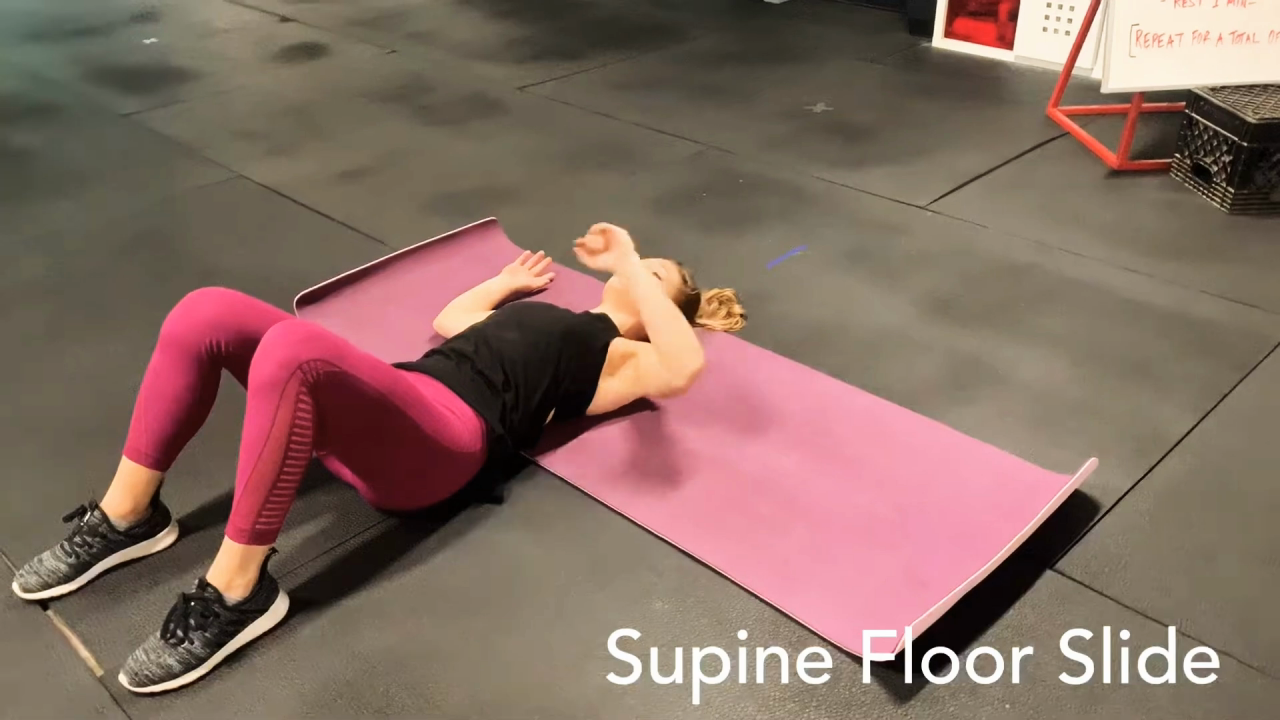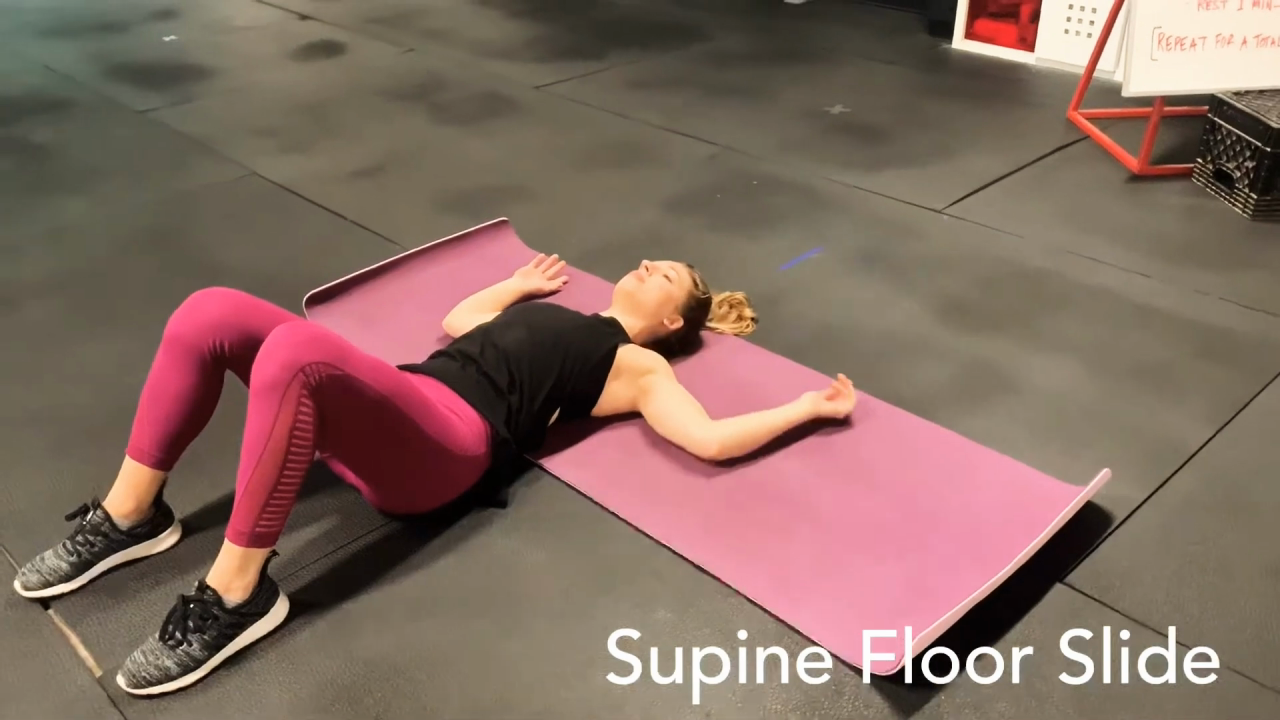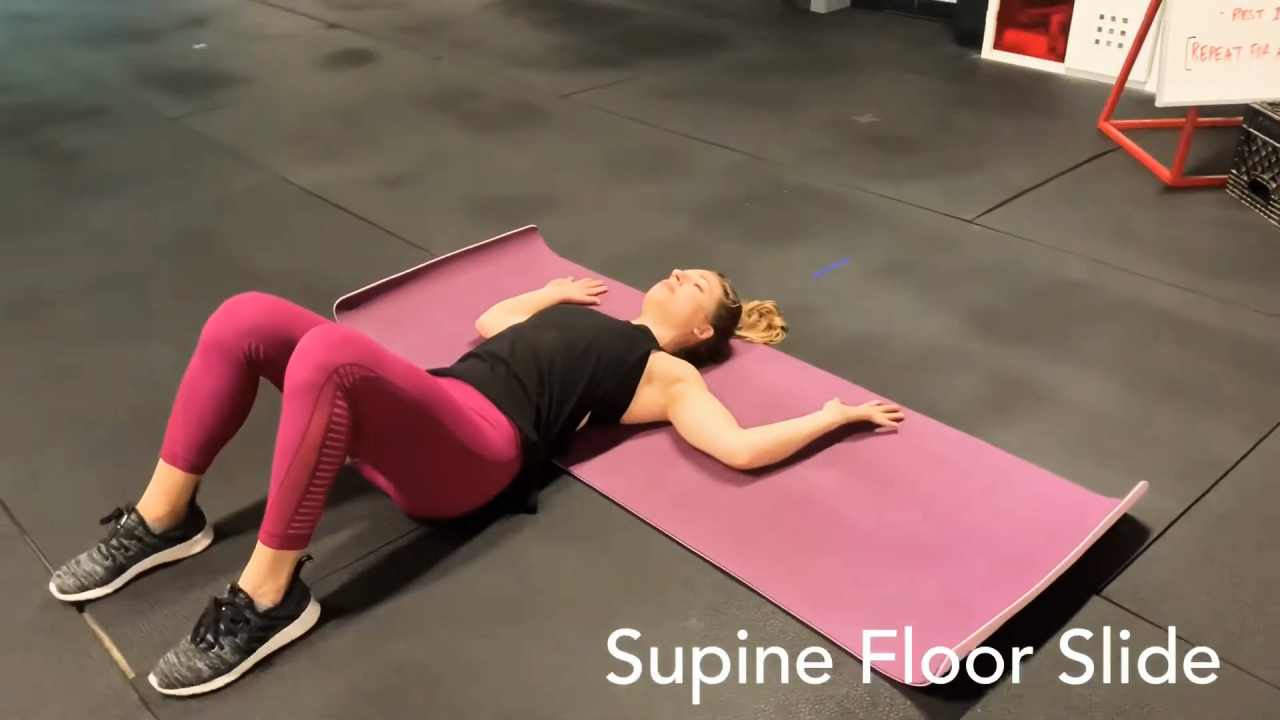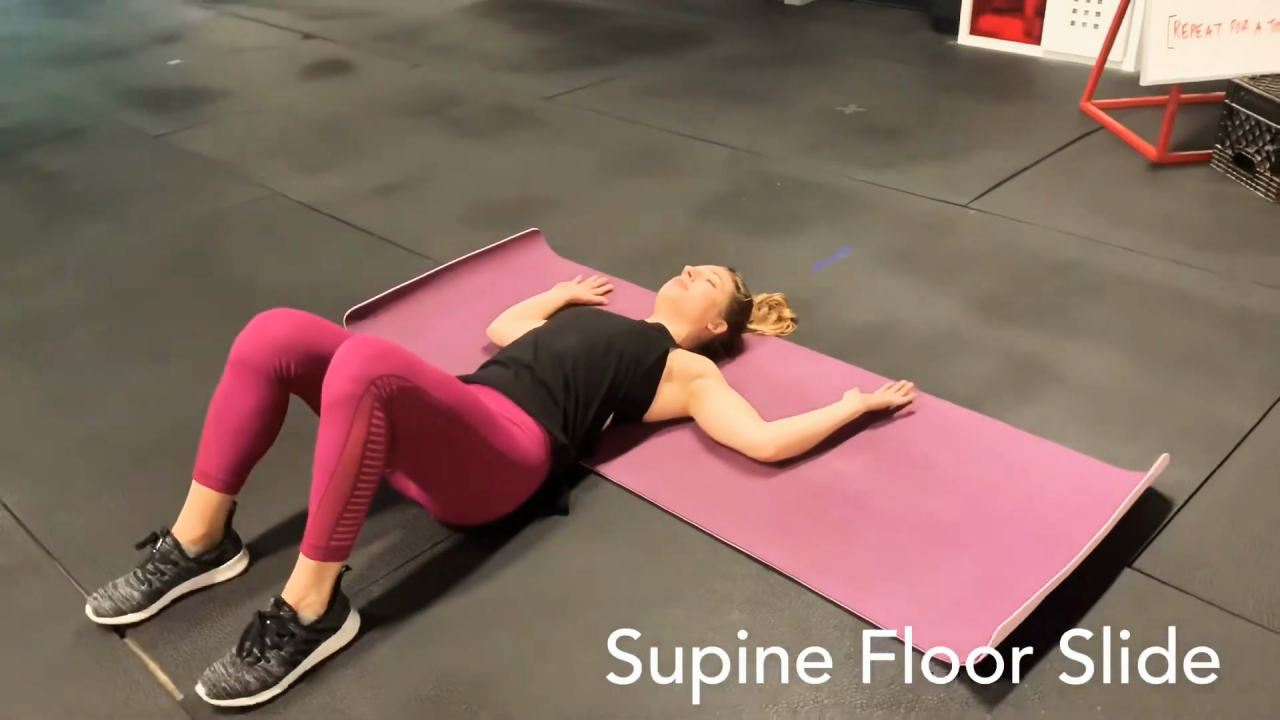
dt=0.7s
person 1, frame 1
left shoulder: (626, 358)
right shoulder: (543, 311)
left elbow: (685, 367)
right elbow: (448, 320)
left wrist: (633, 264)
right wrist: (507, 282)
left hip: (442, 440)
right hip: (387, 406)
left knee: (291, 349)
right knee: (206, 314)
left ankle: (237, 591)
right ankle: (127, 516)
person 1, frame 2
left shoulder: (637, 364)
right shoulder: (553, 312)
left elbow: (710, 436)
right elbow: (458, 321)
left wrist: (808, 404)
right wrist: (517, 286)
left hip: (445, 441)
right hip: (392, 404)
left knee: (294, 351)
right knee: (212, 314)
left ankle: (237, 591)
right ankle: (131, 514)
person 1, frame 3
left shoulder: (667, 373)
right shoulder: (581, 314)
left elbow: (740, 446)
right elbow: (488, 321)
left wrist: (837, 414)
right wrist: (552, 291)
left hip: (474, 448)
right hip: (418, 417)
left knee: (326, 351)
right knee: (245, 318)
left ankle: (269, 594)
right ankle: (164, 518)
person 1, frame 4
left shoulder: (686, 369)
right shoulder: (599, 319)
left elbow: (766, 440)
right elbow: (502, 328)
left wrist: (858, 402)
right wrist: (562, 291)
left hip: (504, 450)
right hip: (444, 419)
left knee: (363, 363)
right knee: (274, 334)
left ankle: (311, 607)
right ankle: (199, 541)
